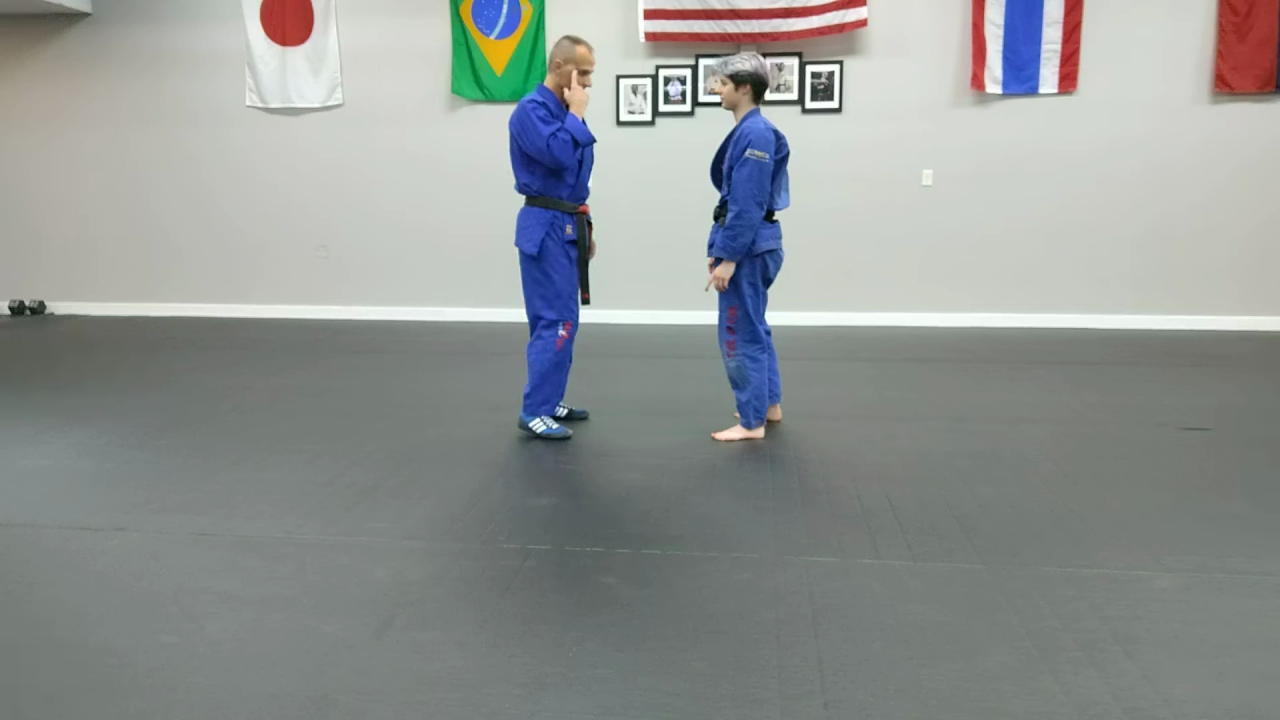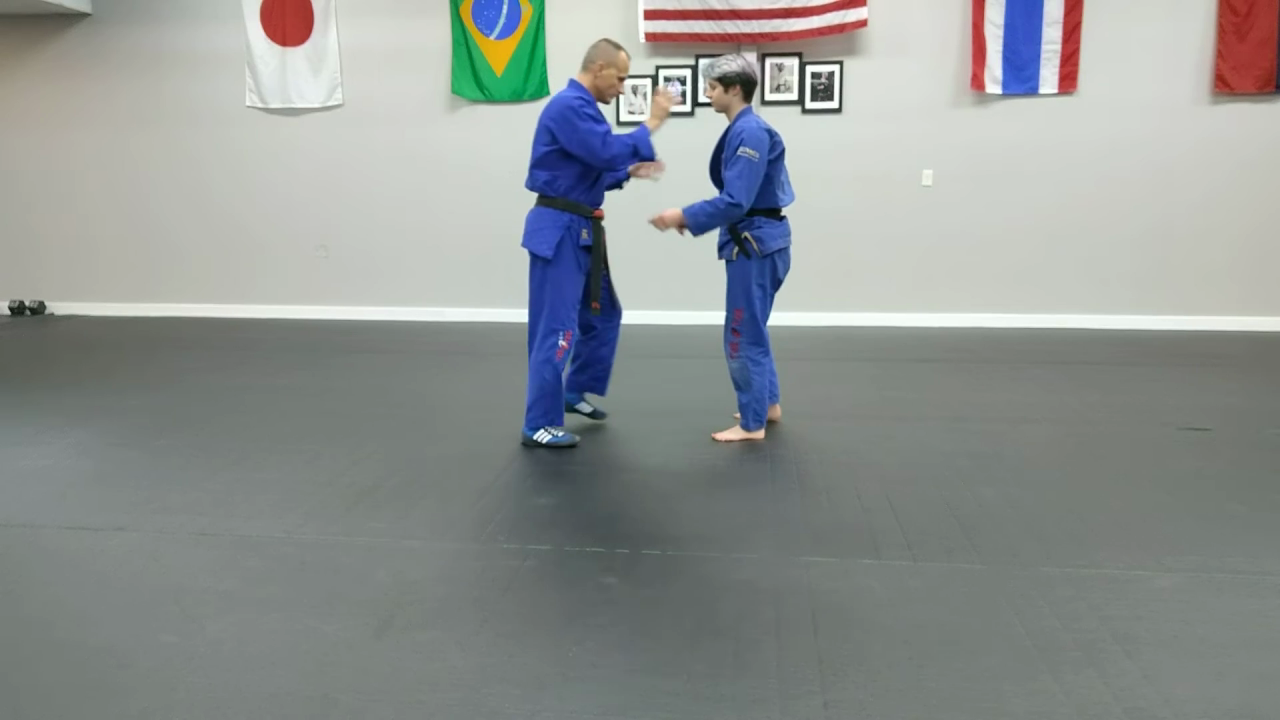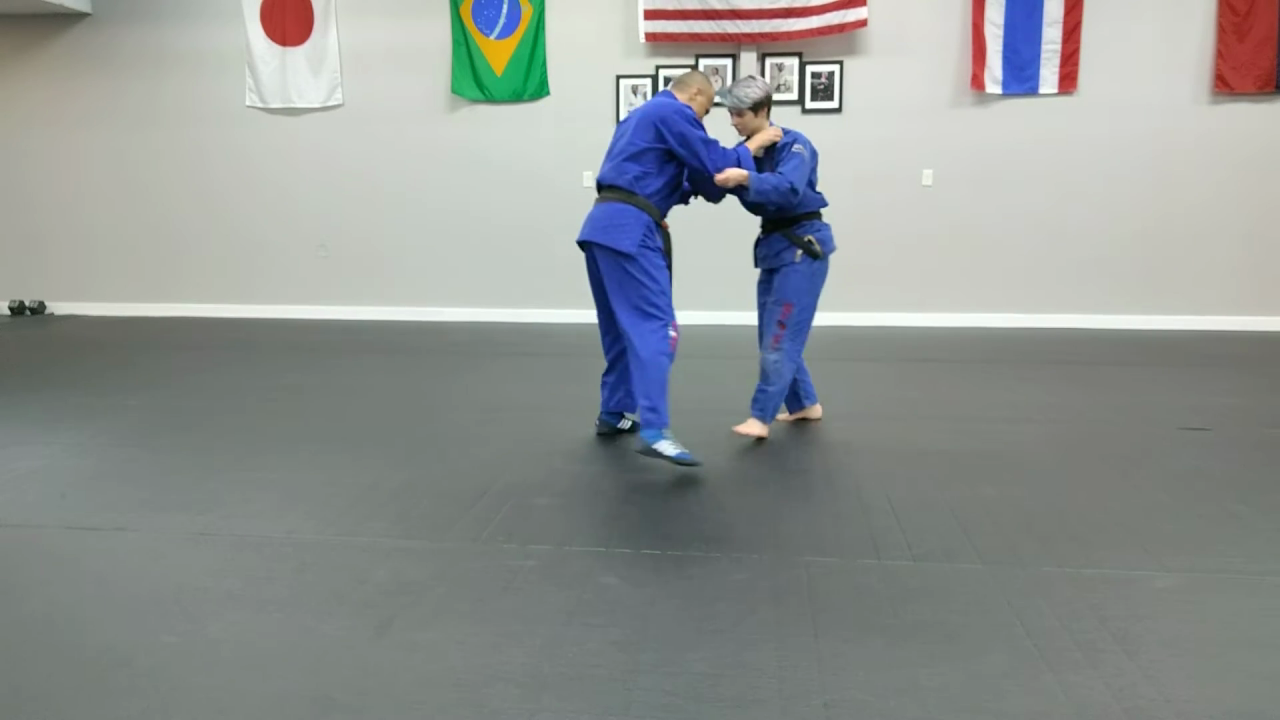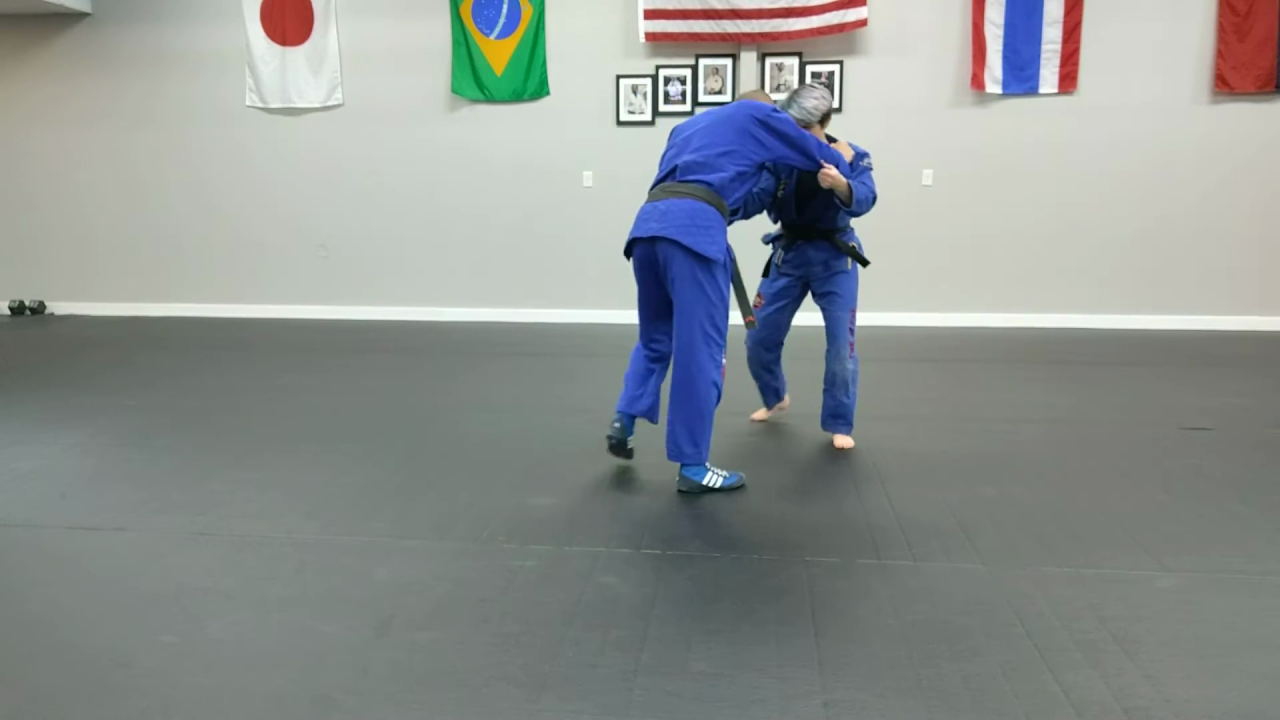
dt=0.7s
person 1, frame 1
left shoulder: (564, 111)
right shoulder: (532, 109)
right elbow: (558, 157)
left wrist: (584, 226)
right wrist: (577, 114)
left hip: (566, 225)
right hip: (545, 227)
left knee: (560, 320)
right knee: (558, 322)
left ankle: (550, 402)
right ankle: (535, 411)
person 1, frame 2
left shoulder: (579, 107)
right shoulder: (570, 106)
right elbow: (609, 154)
left wrist: (629, 172)
right wrist: (650, 125)
left hip: (577, 231)
right hip: (558, 231)
left knee: (603, 314)
right knee: (556, 328)
left ankle: (576, 391)
right ankle: (538, 425)
person 1, frame 3
left shoulder: (641, 115)
right shoulder: (674, 113)
right elbow: (714, 165)
left wrist: (693, 189)
right wrist: (753, 144)
left hip: (603, 225)
right hip: (627, 229)
left knee: (620, 327)
right knee: (655, 328)
left ankle: (613, 414)
right ankle: (654, 432)
person 1, frame 4
left shoulder: (689, 125)
right shoulder: (760, 115)
right elbow: (817, 156)
right wrist: (840, 158)
left hip: (649, 221)
right hip: (696, 228)
left knee: (655, 338)
right knee: (700, 351)
left ankle: (625, 420)
right ankle: (692, 467)
person 2, frame 1
left shoulder: (755, 135)
right shoulder: (748, 131)
left elbow: (748, 205)
left wrist: (728, 258)
right wrist: (721, 248)
left hip: (746, 245)
right hip: (746, 242)
left knee: (739, 332)
right knee: (753, 326)
left ankle: (751, 422)
right ankle: (769, 404)
person 2, frame 2
left shoulder: (748, 134)
right shoulder: (746, 130)
left elbow: (735, 202)
left wrist: (684, 217)
right wrist: (693, 218)
left hip: (755, 242)
right hip: (760, 239)
left knee: (742, 332)
right knee: (751, 327)
left ankle: (752, 423)
right ankle: (768, 403)
person 2, frame 3
left shoulder: (793, 144)
left elbow: (788, 187)
right elbow: (732, 187)
left wrist: (745, 179)
left hip: (805, 246)
right hip: (774, 245)
left knee: (780, 333)
right knee: (771, 333)
left ankle: (762, 417)
right ankle: (806, 403)
person 2, frame 4
left shoulder: (851, 156)
left elbow: (865, 200)
right elbow: (755, 198)
left wrist: (842, 185)
left hip: (834, 255)
right hip: (789, 253)
left knee: (842, 344)
right knee: (761, 338)
left ankle: (839, 425)
right ankle: (776, 399)
